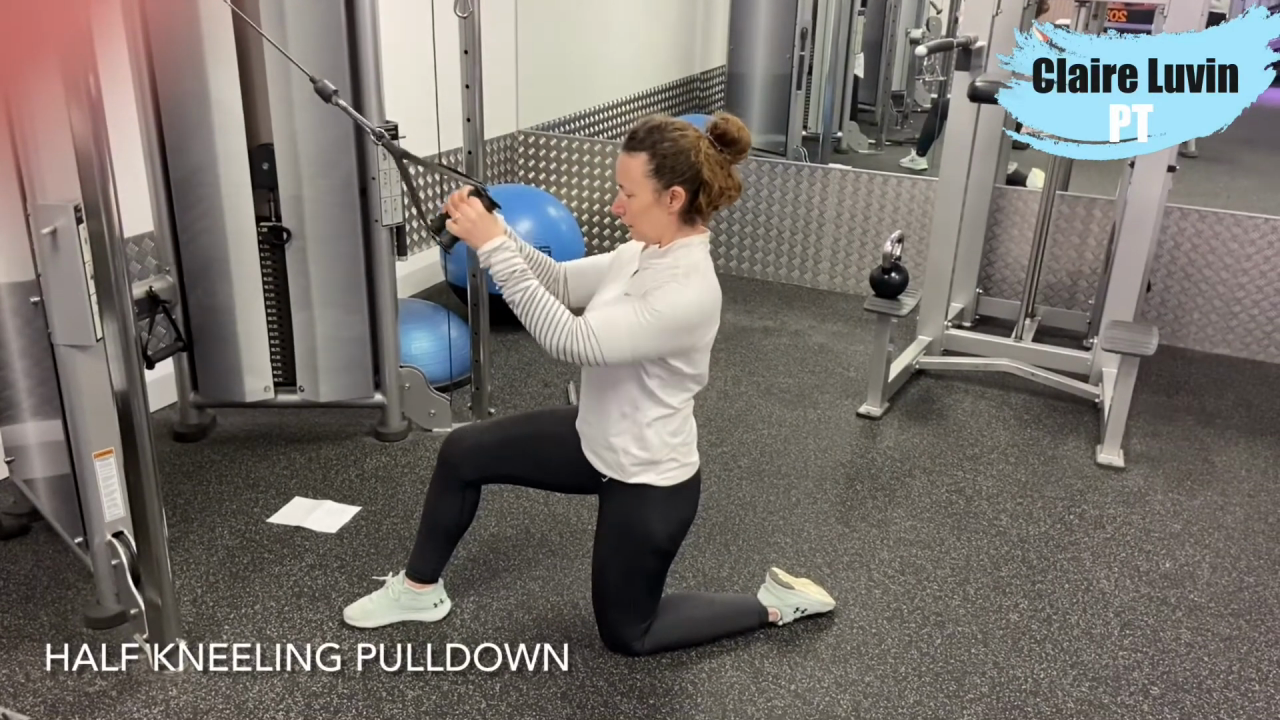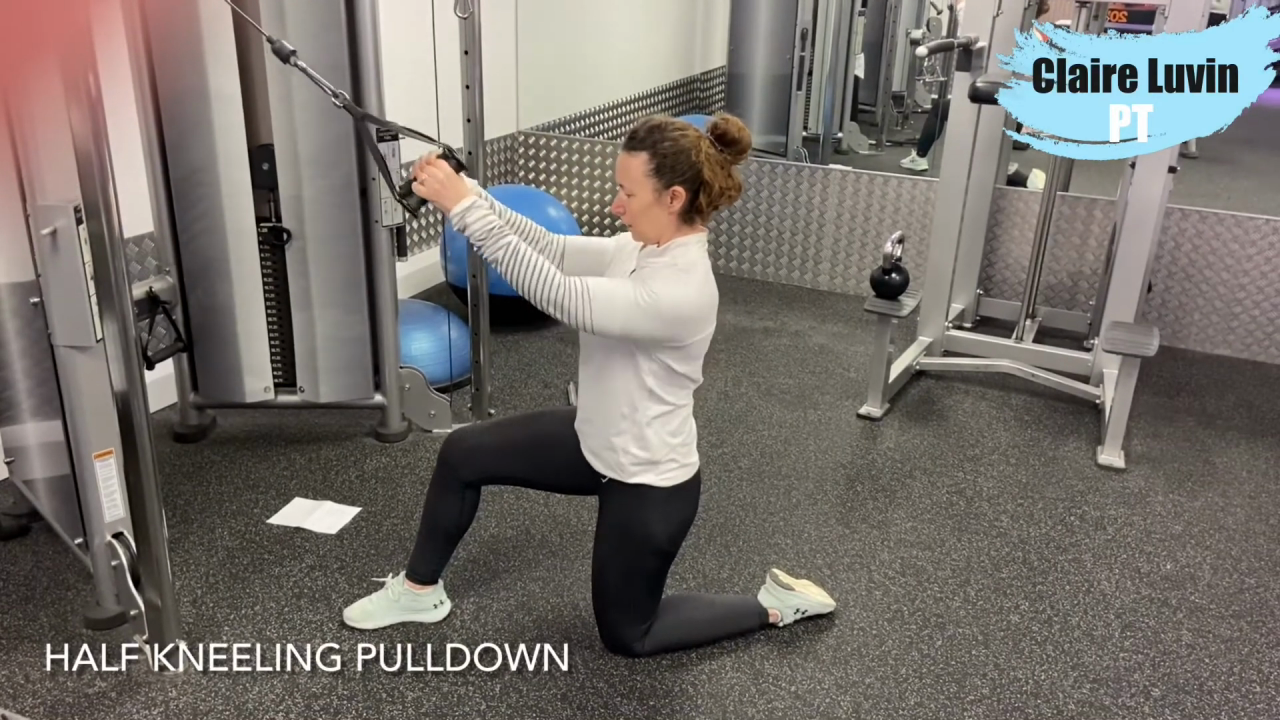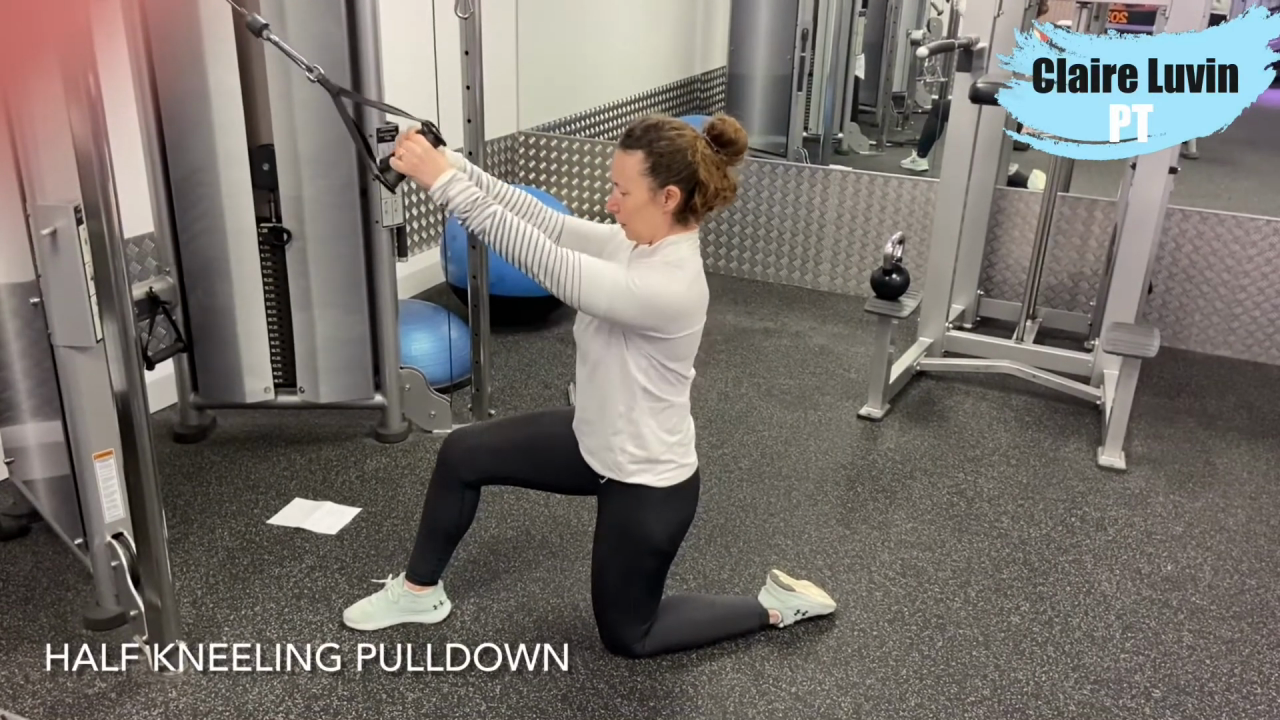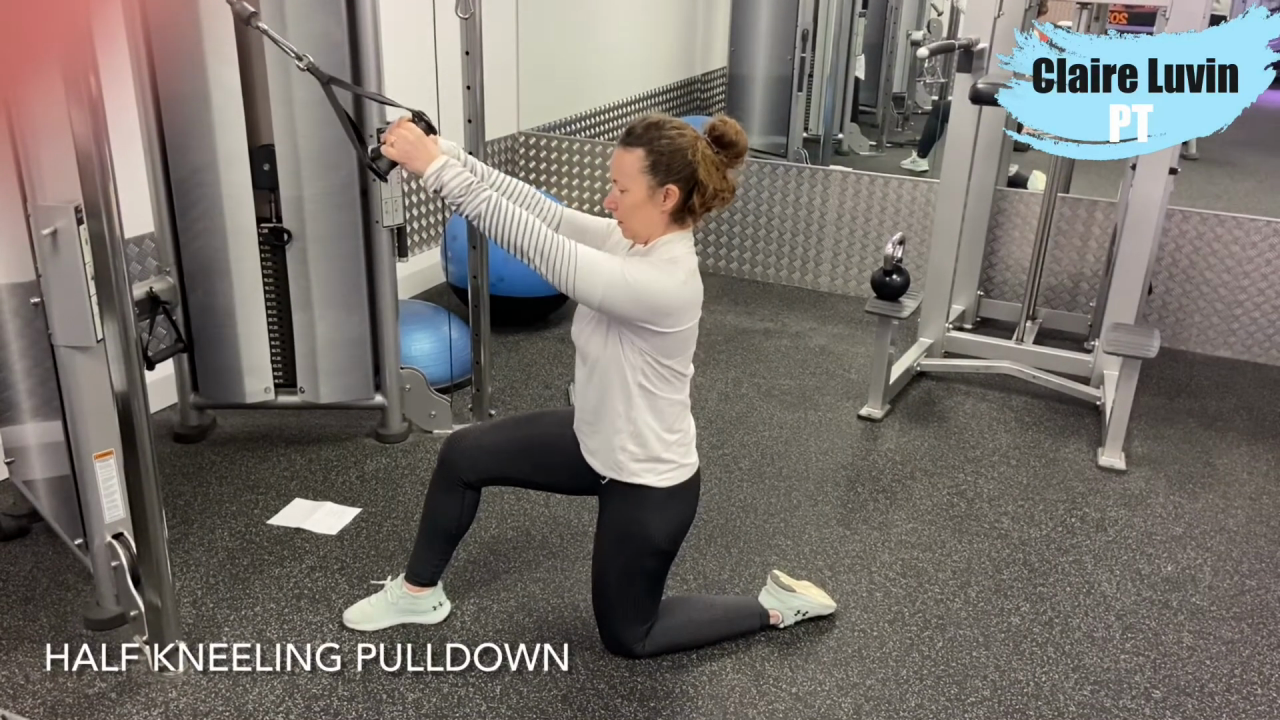
dt=0.4s
person 1, frame 1
left shoulder: (687, 293)
right shoulder: (650, 249)
left elbow: (568, 338)
right elbow: (563, 282)
left wrist: (492, 247)
right wrist: (494, 232)
left hip: (649, 481)
right hip: (599, 438)
left knee: (626, 632)
right knee: (463, 453)
left ankle: (776, 603)
right ankle: (419, 589)
person 1, frame 2
left shoulder: (682, 291)
right shoulder: (647, 246)
left elbow: (558, 294)
right elbow: (553, 250)
left wrist: (464, 209)
right wrist: (467, 193)
left hip: (650, 482)
right hip: (598, 440)
left knee: (626, 633)
right knee: (463, 454)
left ankle: (776, 606)
right ankle: (419, 590)
person 1, frame 3
left shoulder: (670, 286)
right shoulder: (642, 242)
left elbow: (544, 260)
right elbow: (546, 221)
left wrist: (444, 183)
right wrist: (449, 164)
left hip: (648, 482)
right hip: (596, 439)
left knee: (626, 634)
right knee: (462, 454)
left ankle: (776, 606)
right ankle: (419, 591)
person 1, frame 4
left shoulder: (664, 282)
right shoulder: (639, 239)
left elbow: (539, 245)
right elbow: (542, 210)
left wrist: (437, 169)
right wrist: (442, 152)
left hip: (649, 481)
right hip: (596, 440)
left knee: (626, 635)
right knee: (462, 455)
left ankle: (776, 607)
right ankle: (417, 592)
